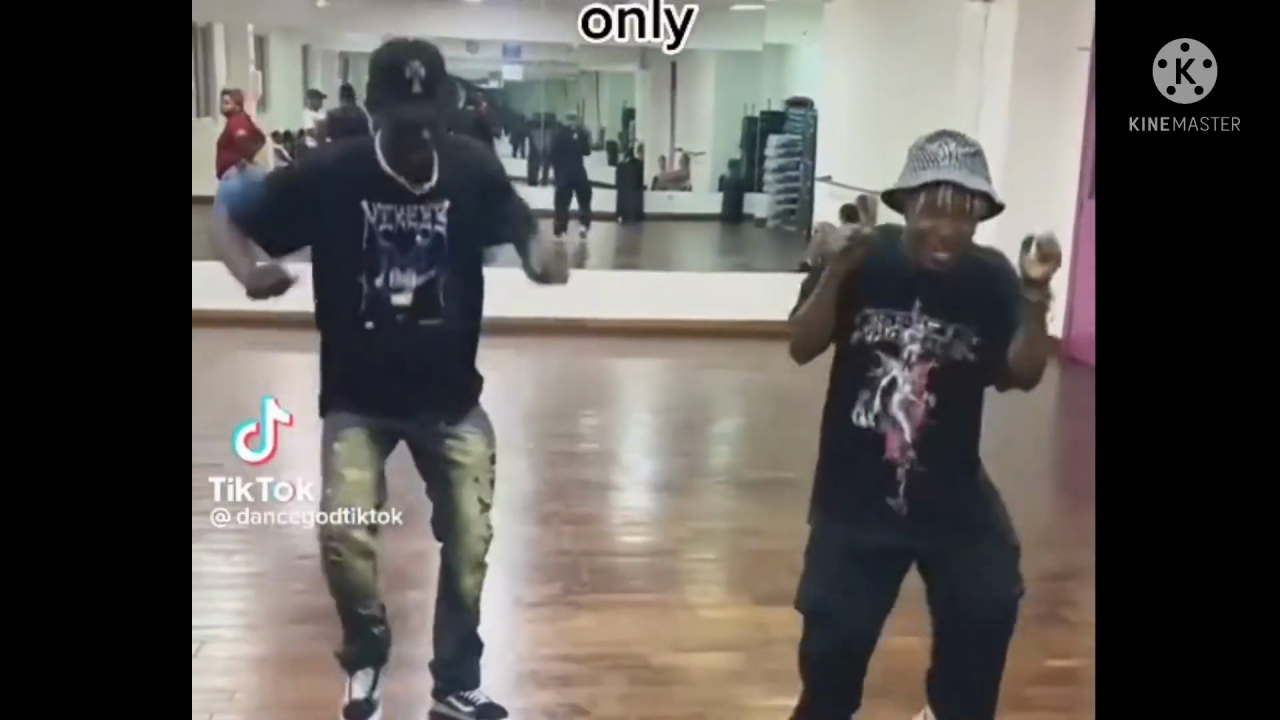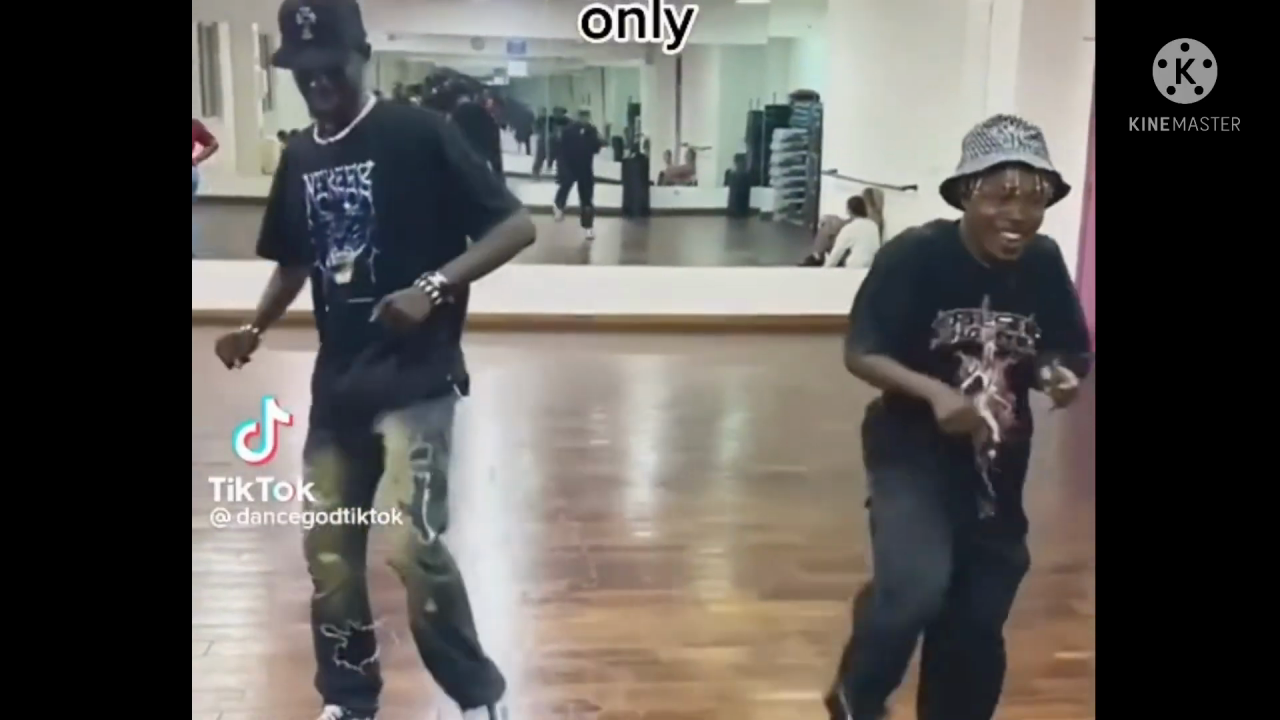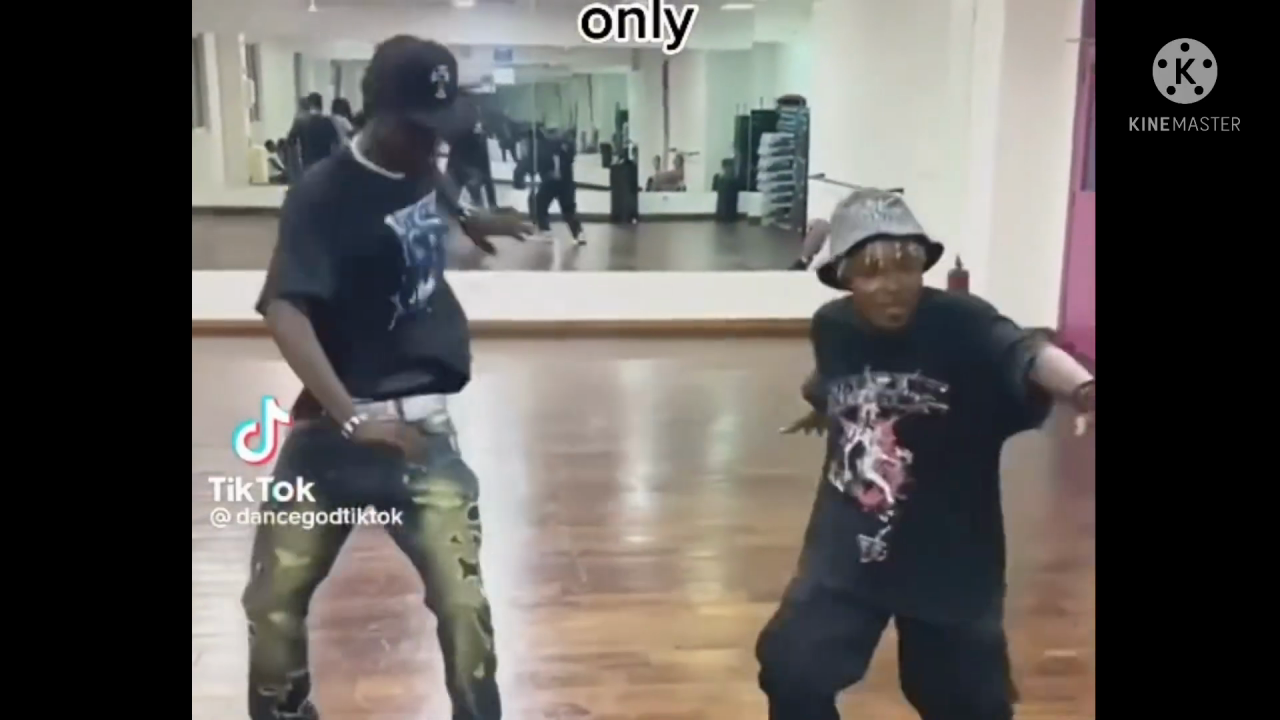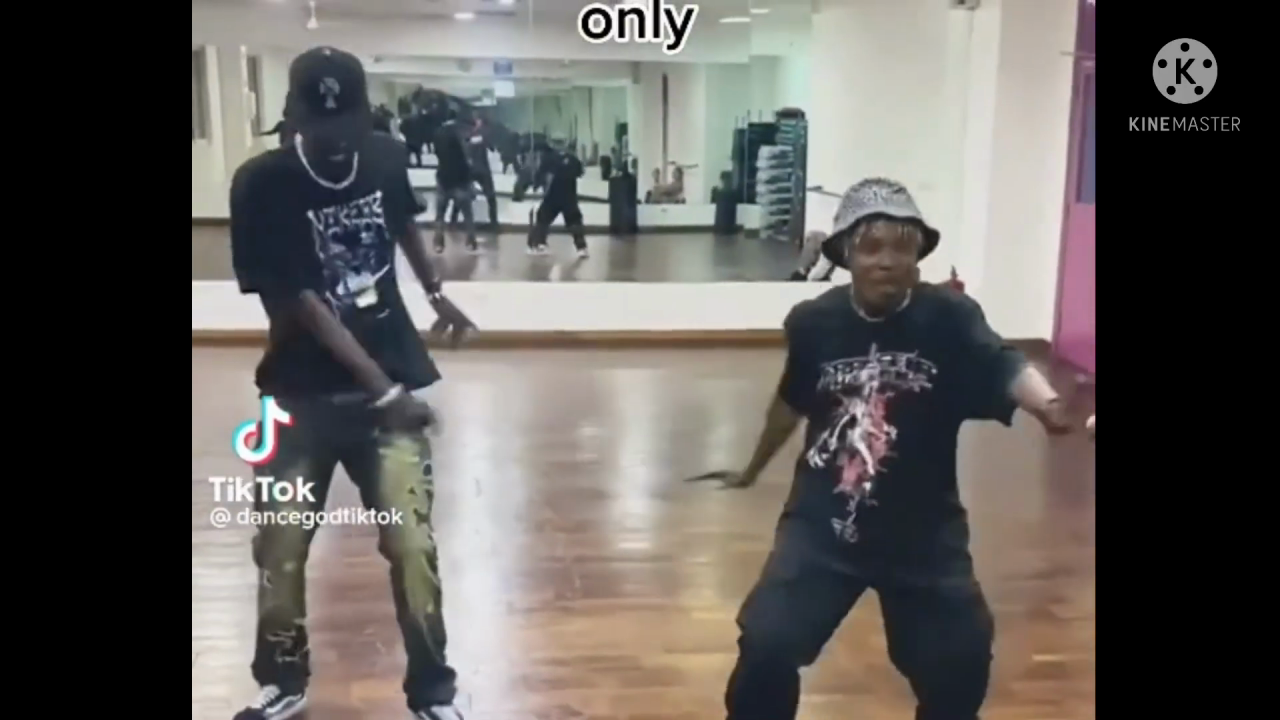
dt=1s
person 1, frame 1
left shoulder: (476, 171)
right shoulder: (326, 173)
left elbow: (523, 231)
right elbow: (232, 222)
left wrist: (540, 259)
right wrist: (251, 271)
left hip: (451, 399)
right hip: (356, 400)
left knee: (467, 545)
right knee: (345, 540)
right ankle: (366, 662)
person 1, frame 2
left shoulder: (420, 135)
right shoulder: (298, 159)
left elbow: (516, 225)
left wrist: (432, 286)
right wrist: (253, 327)
left hip: (416, 373)
right hip: (338, 380)
left knee: (410, 547)
right knee: (328, 552)
person 1, frame 3
left shoulder: (420, 164)
right shoulder: (323, 196)
right elbow: (284, 311)
left wrist: (472, 222)
right wrist: (352, 420)
left hip: (420, 428)
right hip: (331, 428)
left knee: (463, 605)
right knee: (275, 606)
person 1, frame 4
left shoulder: (385, 159)
right shoulder: (260, 185)
right elbow: (304, 303)
left wrist: (434, 290)
right wrist: (384, 389)
left hip: (384, 393)
right hip: (299, 394)
left knee: (411, 548)
right knee: (281, 554)
person 2, frame 1
left shoulder: (992, 276)
right shoulder: (864, 260)
left elbow: (1021, 376)
right elbow: (801, 348)
left wrist: (1036, 296)
right wrist: (836, 273)
left hip: (956, 492)
right hip: (857, 490)
left knee: (986, 614)
right knee: (836, 634)
person 2, frame 2
left shoulder: (1044, 262)
right shoulder: (914, 255)
left elbow: (1067, 351)
right elbow: (860, 353)
left wrist: (1059, 376)
right wrist: (933, 392)
left hip: (994, 475)
right hip: (914, 451)
left knee: (974, 633)
right knee: (912, 596)
person 2, frame 3
left shoulder: (962, 322)
right shoulder: (830, 327)
left elbow: (1028, 354)
left wrist: (1083, 386)
right wrist: (819, 412)
left hip: (951, 547)
right hip: (848, 544)
right knee: (794, 674)
person 2, frame 4
left shoulder: (949, 316)
right shoulder: (811, 322)
left elbow: (1006, 369)
left wrist: (1049, 406)
right wrist: (753, 468)
left hip: (920, 529)
right hip: (822, 519)
left knee: (961, 654)
right knee: (767, 642)
